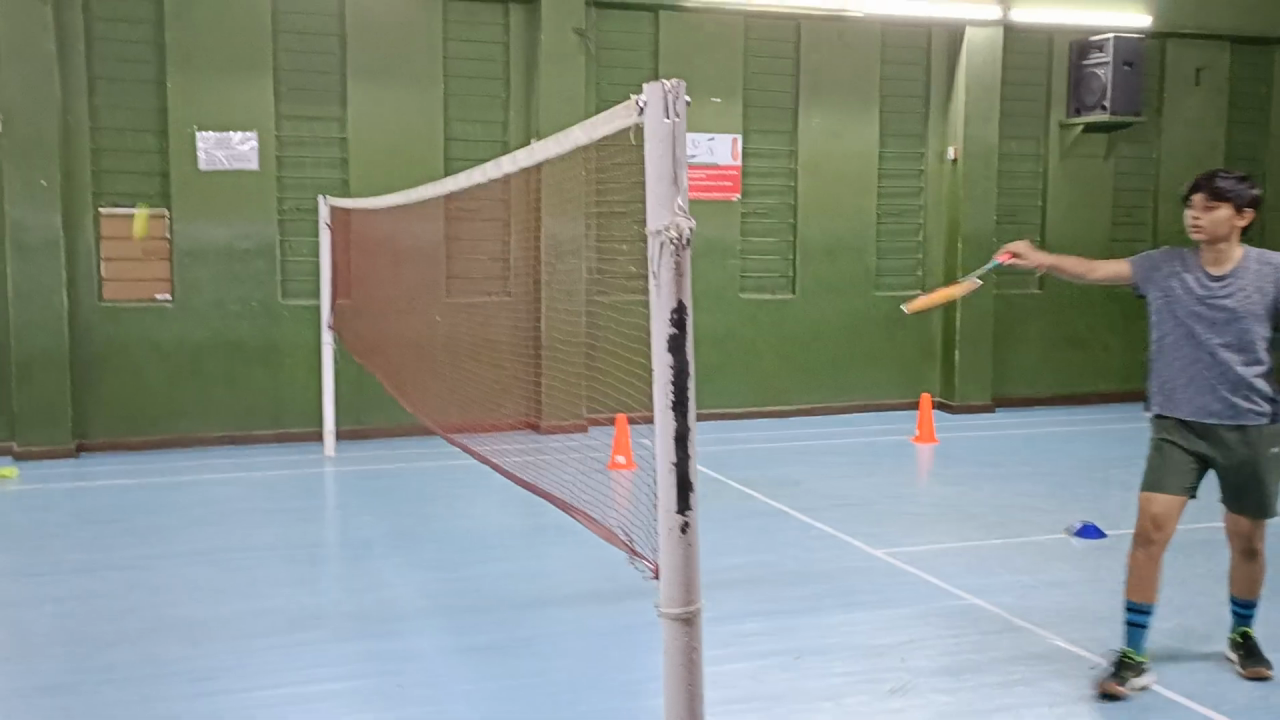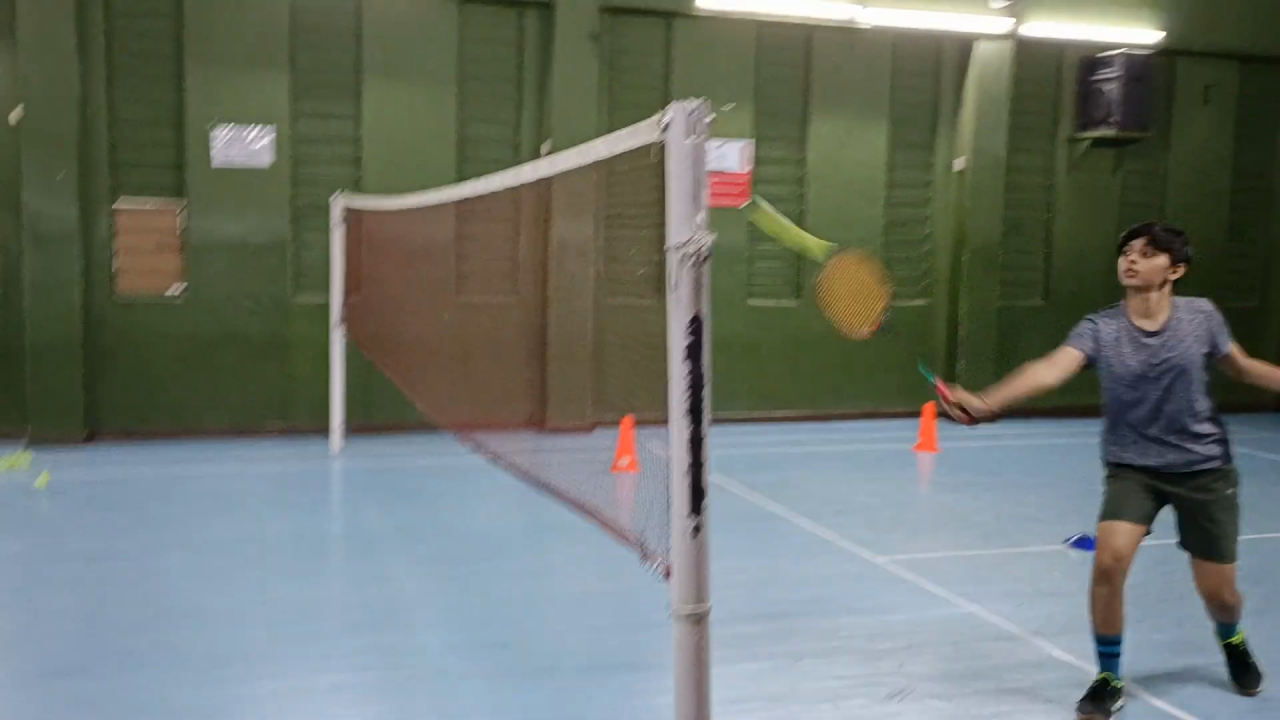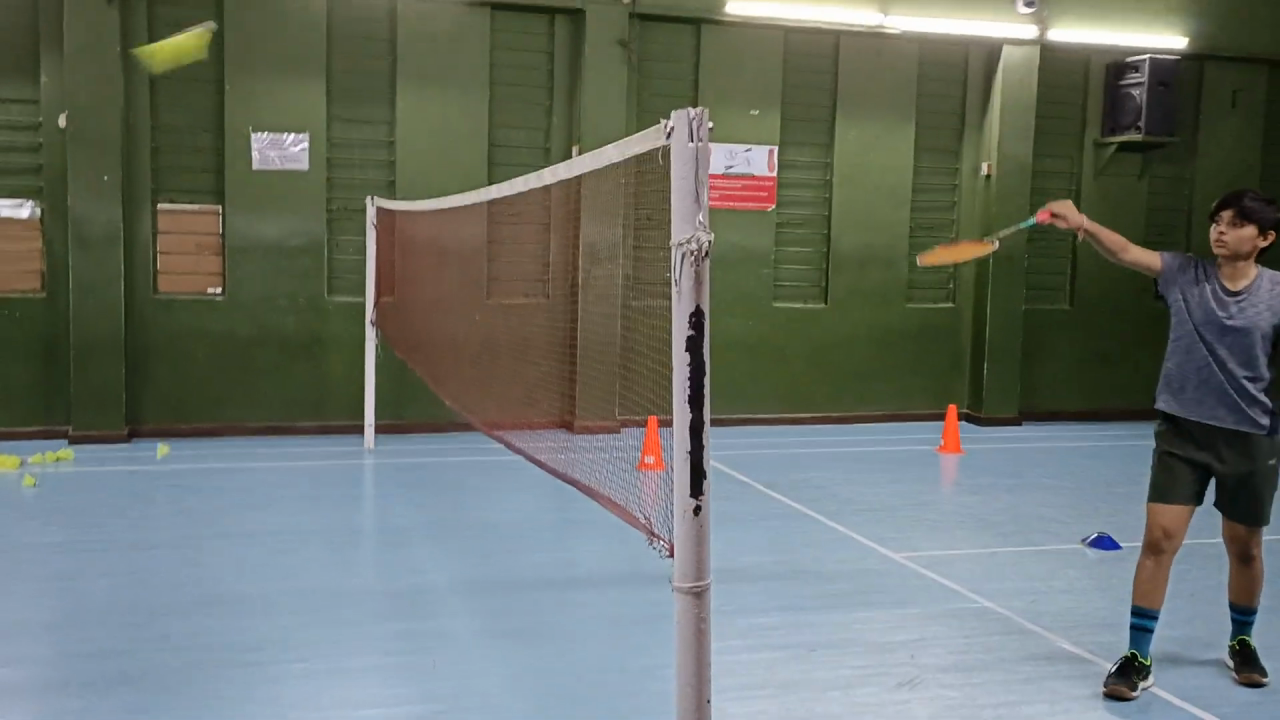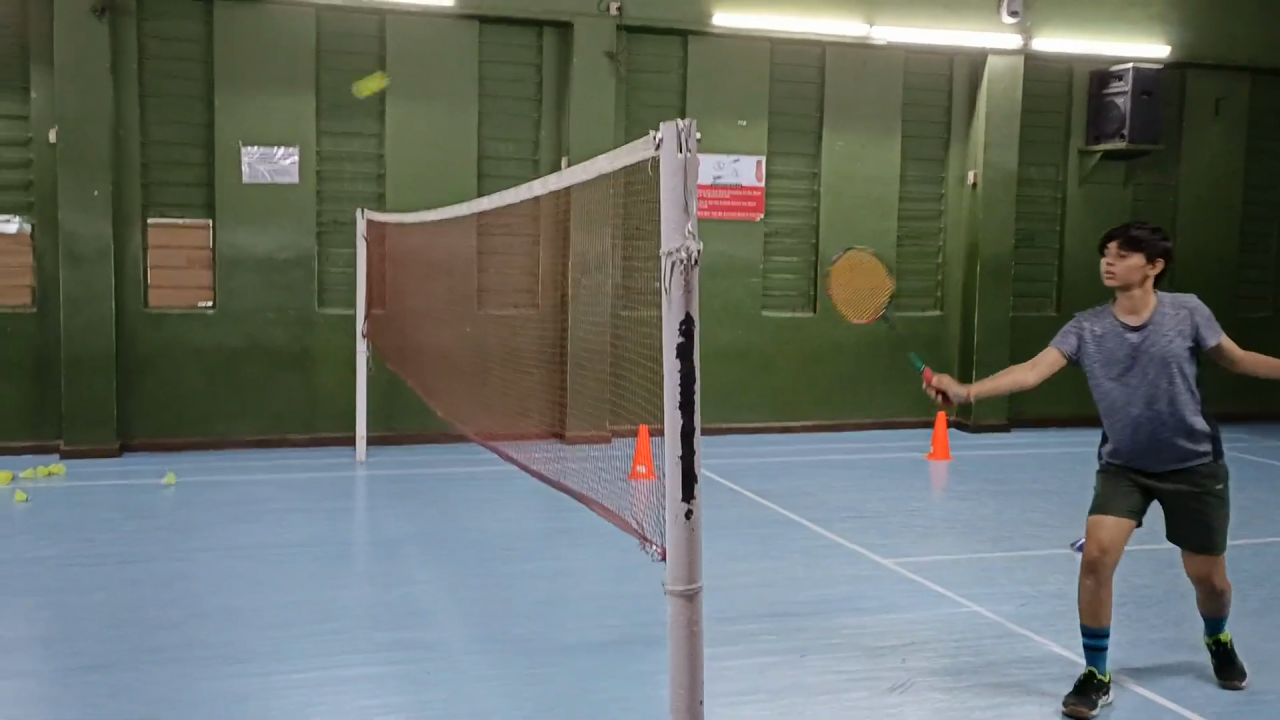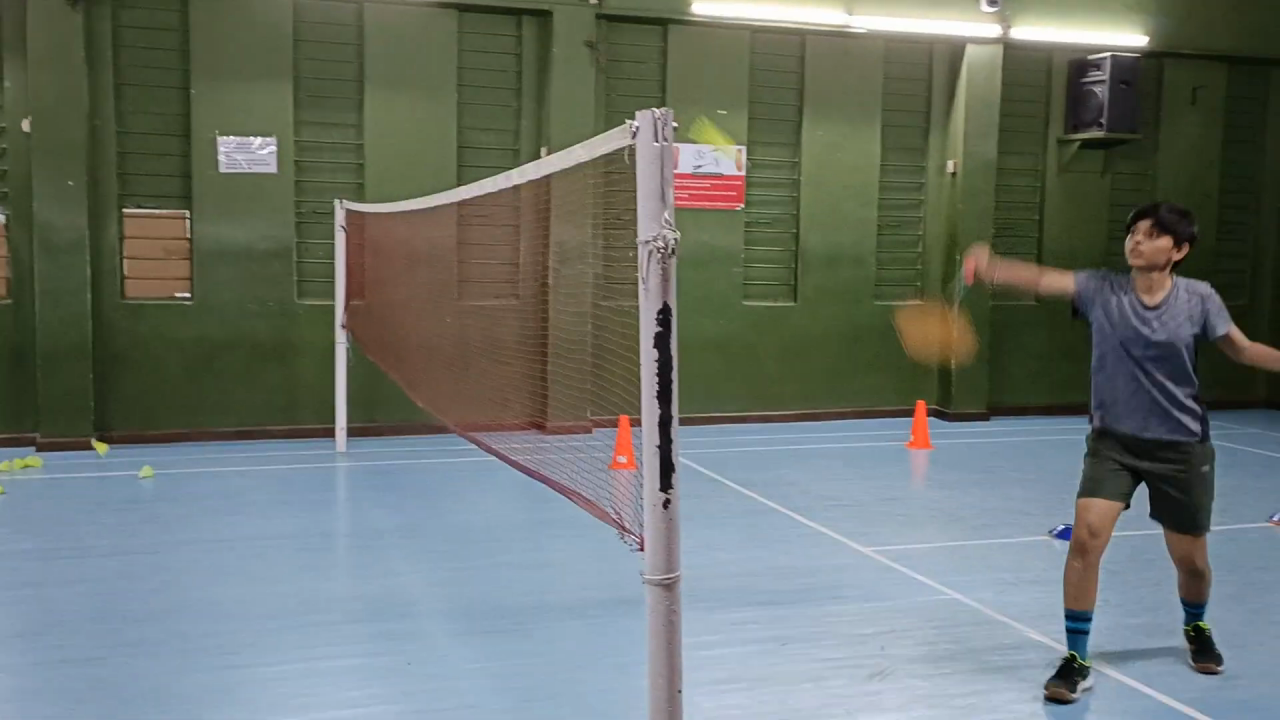
dt=1s
person 1, frame 1
right shoulder: (1164, 266)
right elbow: (1096, 270)
right wrist: (1040, 259)
right hip: (1177, 423)
right knee: (1151, 530)
right ankle: (1133, 656)
person 1, frame 2
left shoulder: (1202, 316)
right shoulder: (1098, 328)
right elbow: (1050, 371)
right wrist: (986, 402)
left hip: (1204, 467)
right hip: (1133, 465)
left knee: (1218, 589)
right knee: (1109, 563)
left ankle: (1232, 642)
right ankle: (1109, 679)
person 1, frame 3
right shoulder: (1184, 274)
right elbow: (1125, 251)
right wrist: (1081, 221)
right hip: (1181, 431)
right knee: (1159, 539)
right ankle: (1138, 658)
person 1, frame 4
left shoulder: (1188, 312)
right shoulder: (1086, 327)
left elbow: (1238, 359)
right elbow: (1032, 370)
right wrist: (966, 391)
left hip: (1195, 464)
right hip: (1123, 465)
left knee: (1208, 576)
right knee: (1096, 558)
left ankle: (1219, 644)
right ankle: (1095, 676)
person 1, frame 5
left shoulder: (1199, 298)
right shoulder: (1102, 290)
right elbow: (1043, 281)
right wrist: (992, 267)
left hip: (1182, 443)
right hip: (1113, 441)
left knee: (1190, 559)
right knee: (1086, 537)
left ankle: (1196, 631)
right ankle: (1077, 659)
